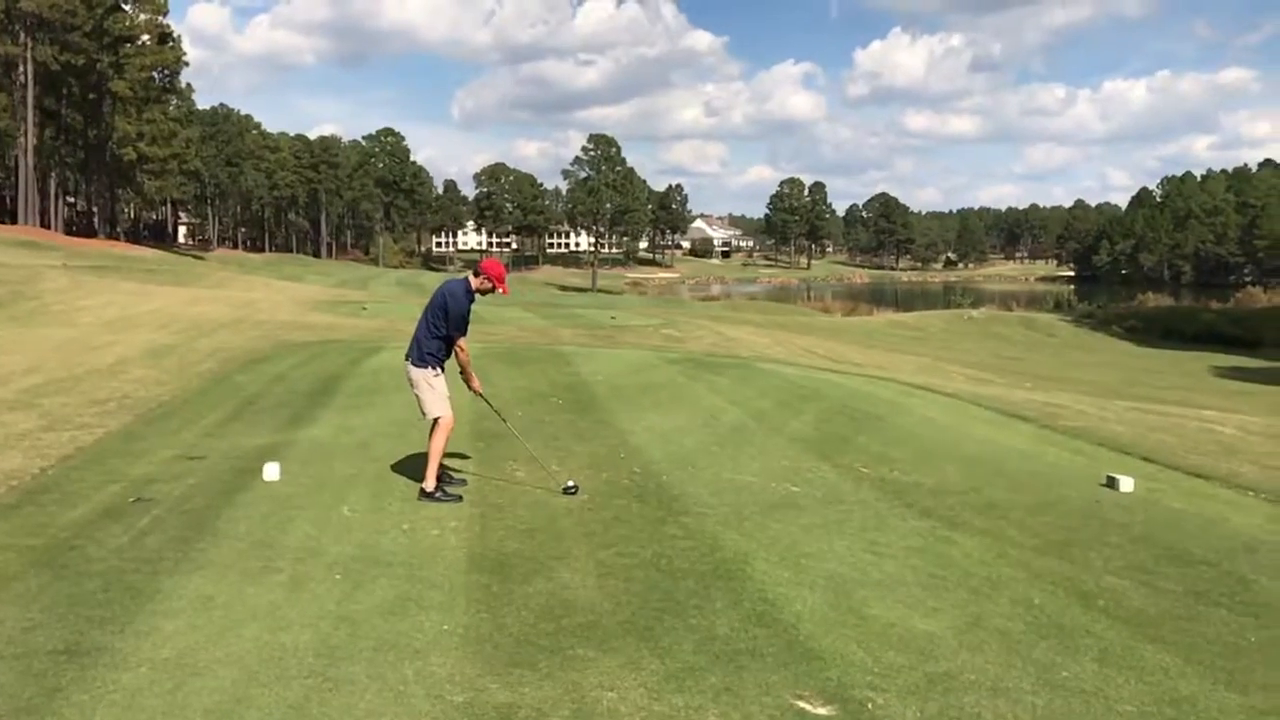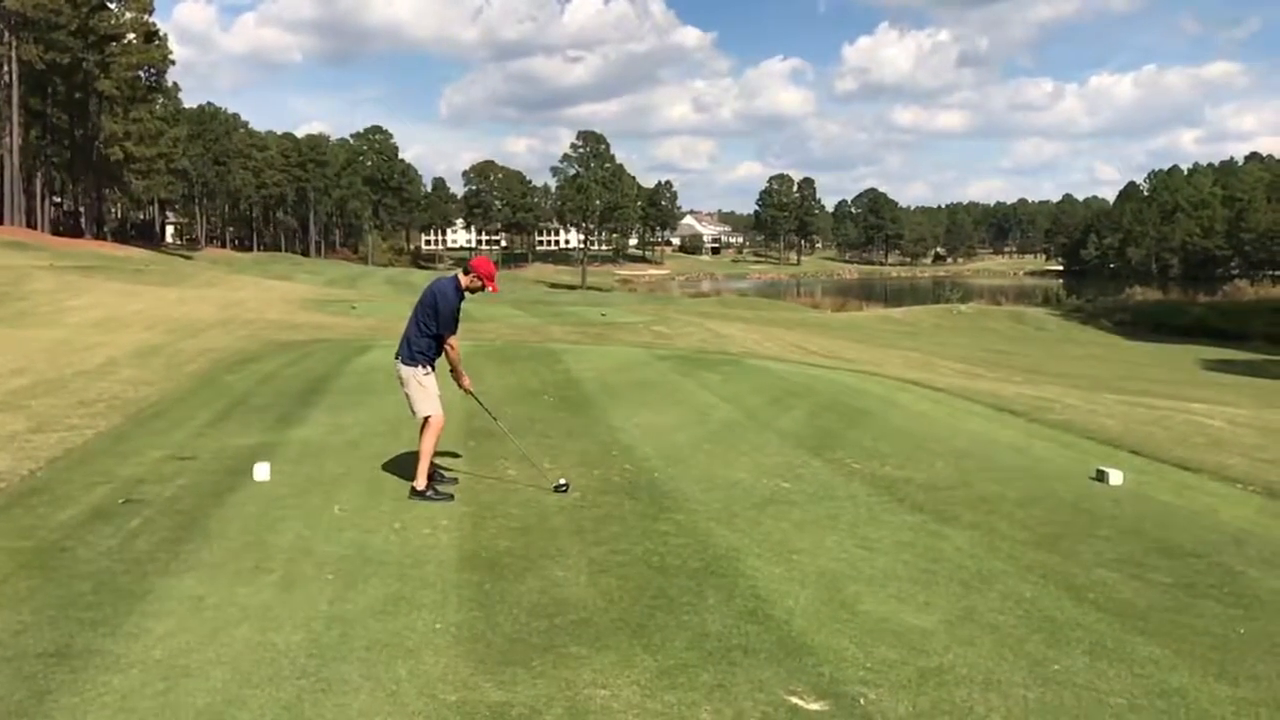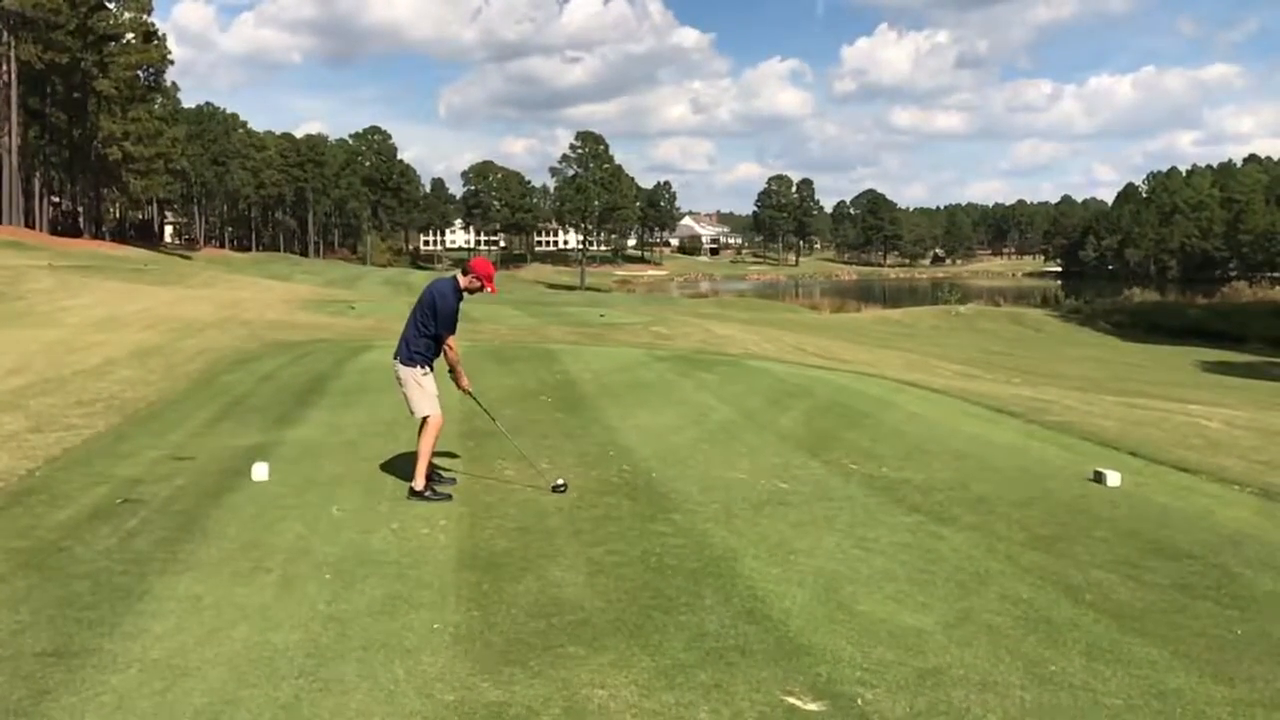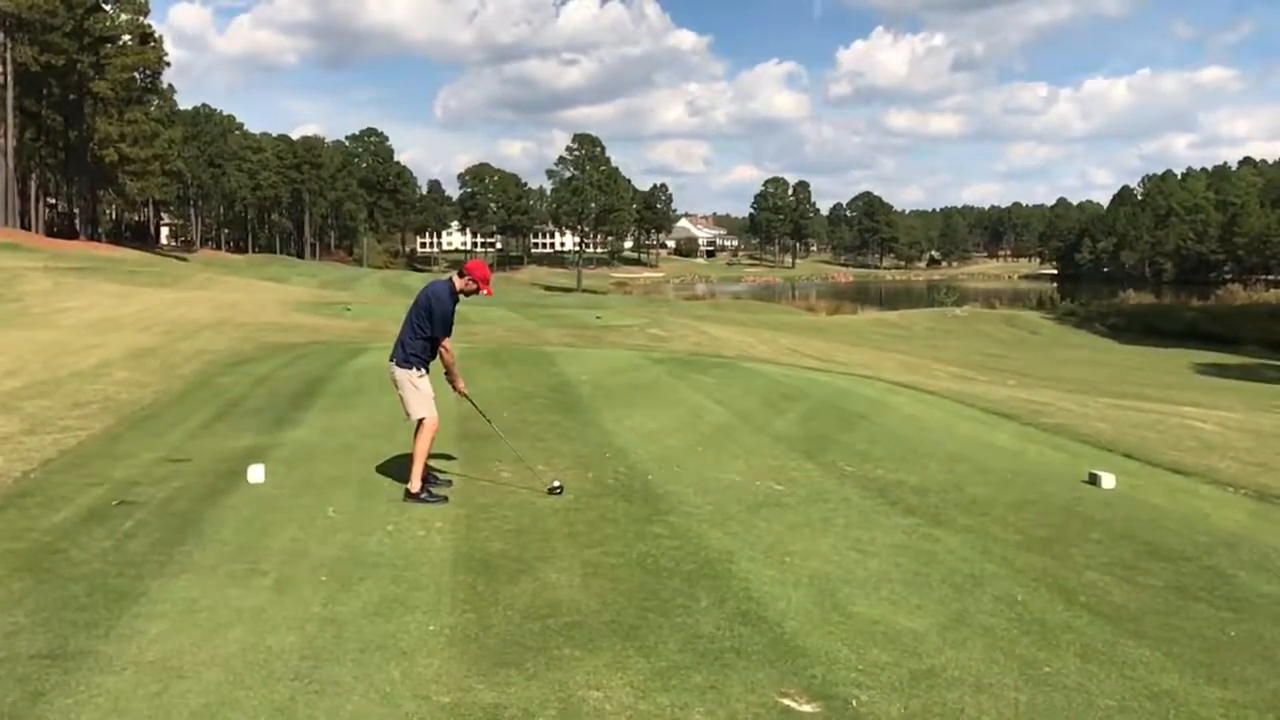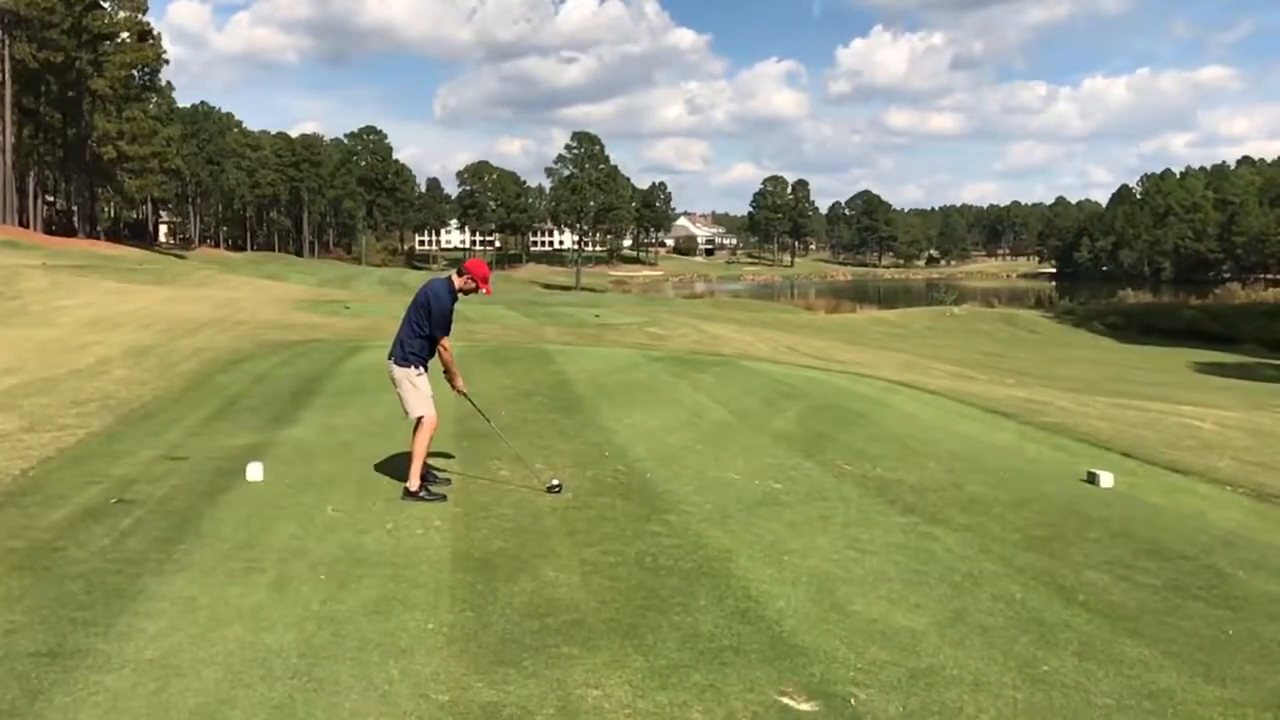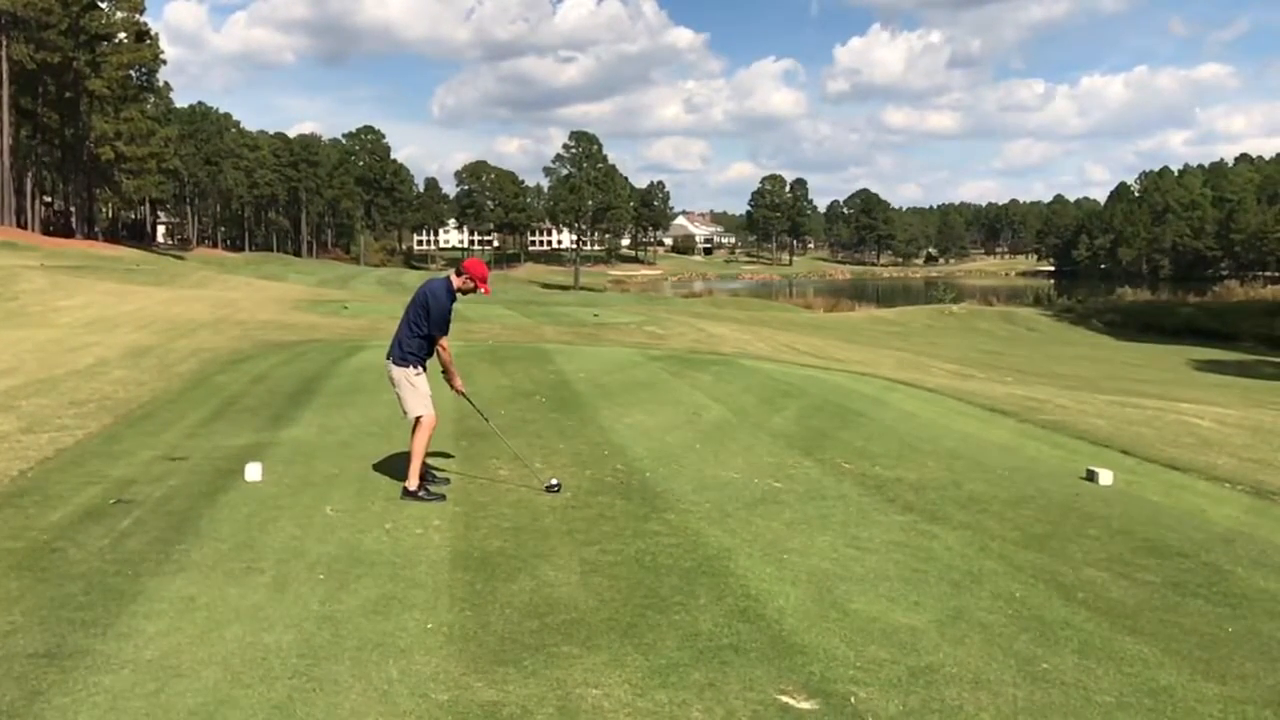
dt=0.5s
person 1, frame 1
left shoulder: (457, 287)
right shoulder: (459, 296)
right elbow: (459, 346)
left wrist: (466, 373)
right wrist: (471, 377)
left hip: (428, 361)
right hip: (425, 364)
left knee: (440, 419)
right knee: (445, 421)
left ankle: (436, 472)
right ankle: (429, 486)
person 1, frame 2
left shoulder: (446, 285)
right shoulder: (448, 295)
right elbow: (449, 344)
left wrist: (456, 371)
right wrist: (461, 376)
left hip: (418, 360)
right hip: (415, 363)
left knee: (431, 417)
right knee: (435, 419)
left ankle: (427, 470)
right ankle: (420, 485)
person 1, frame 3
left shoulder: (445, 286)
right shoulder: (447, 295)
right elbow: (448, 344)
left wrist: (455, 371)
right wrist: (460, 376)
left hip: (416, 360)
right hip: (414, 363)
left knee: (429, 418)
right knee: (434, 420)
left ankle: (426, 470)
right ankle: (418, 485)
person 1, frame 4
left shoulder: (441, 288)
right shoulder: (443, 298)
right elbow: (444, 346)
left wrist: (451, 374)
right wrist: (456, 379)
left hip: (411, 362)
right hip: (410, 365)
left knee: (425, 420)
right knee: (430, 422)
left ankle: (421, 473)
right ankle: (414, 487)
person 1, frame 5
left shoulder: (440, 287)
right shoulder: (442, 296)
right elbow: (442, 345)
left wrist: (449, 372)
right wrist: (455, 377)
left hip: (409, 361)
right hip: (408, 363)
left knee: (423, 418)
right knee: (429, 420)
left ankle: (420, 471)
right ankle: (413, 485)
person 1, frame 6
left shoulder: (438, 287)
right shoulder: (440, 296)
right elbow: (440, 345)
left wrist: (449, 372)
right wrist: (453, 377)
left hip: (408, 360)
right hip: (406, 363)
left knee: (422, 418)
right knee: (427, 420)
left ankle: (419, 471)
right ankle: (412, 485)
